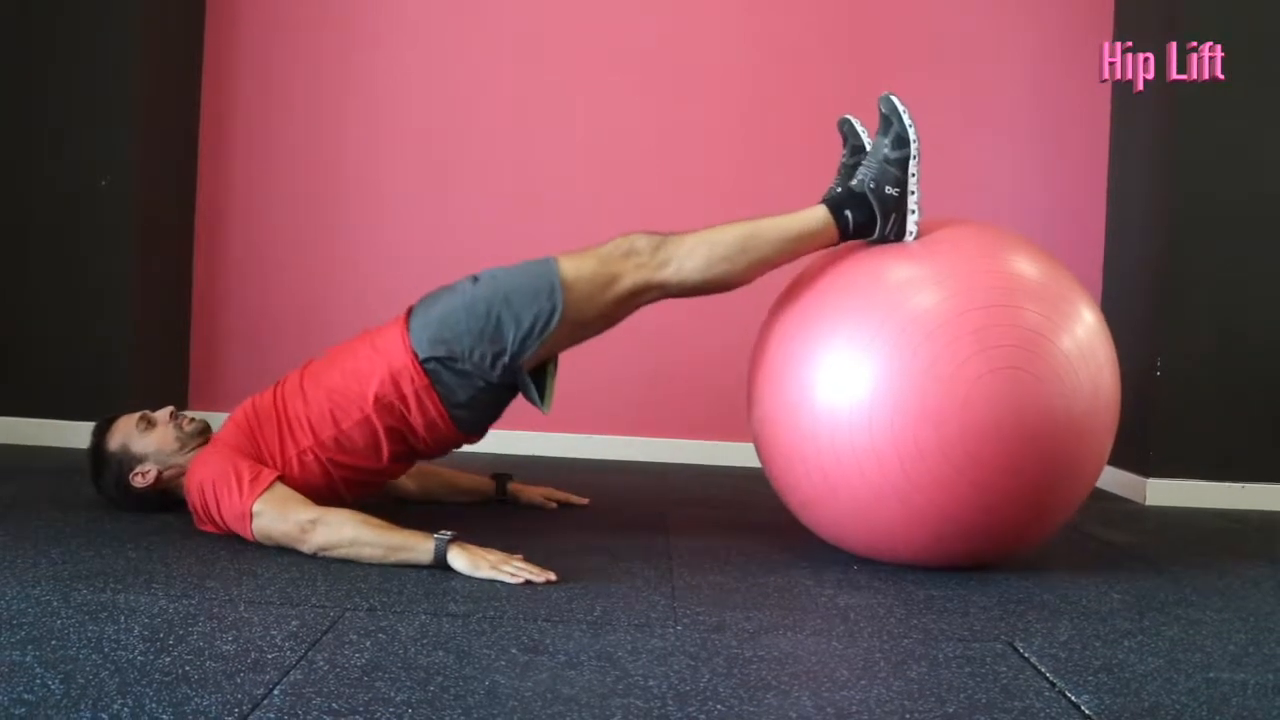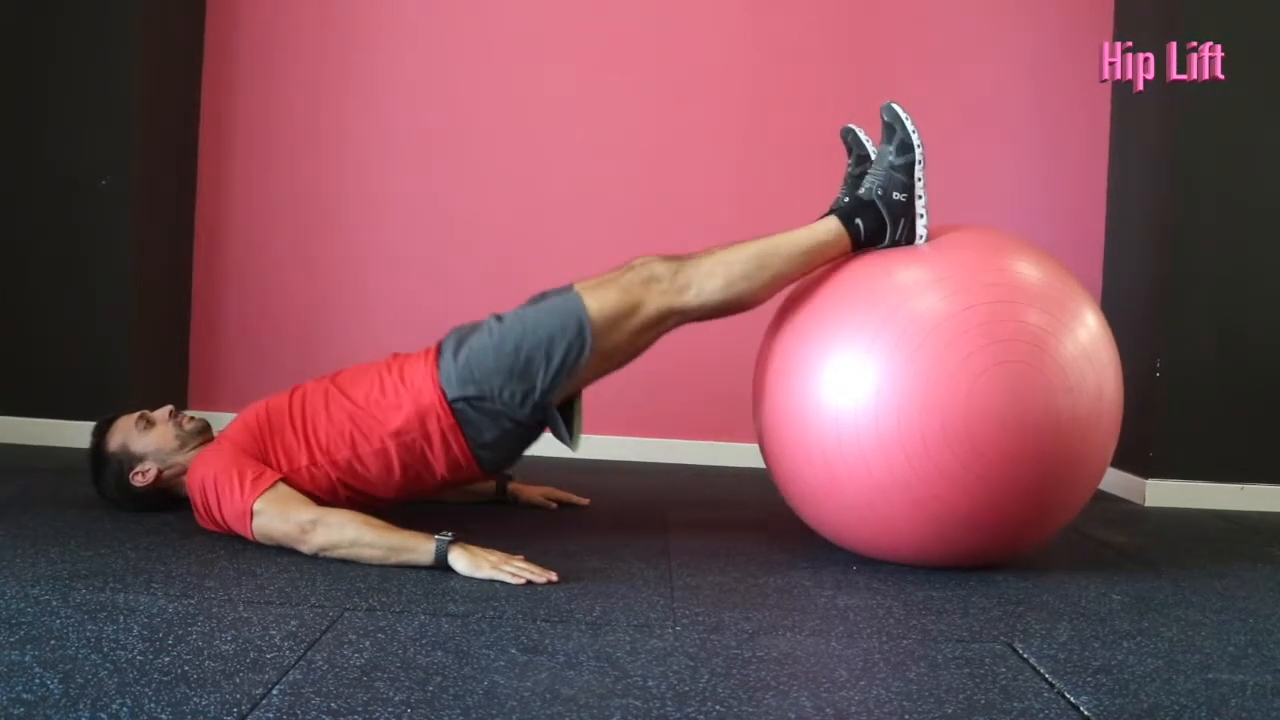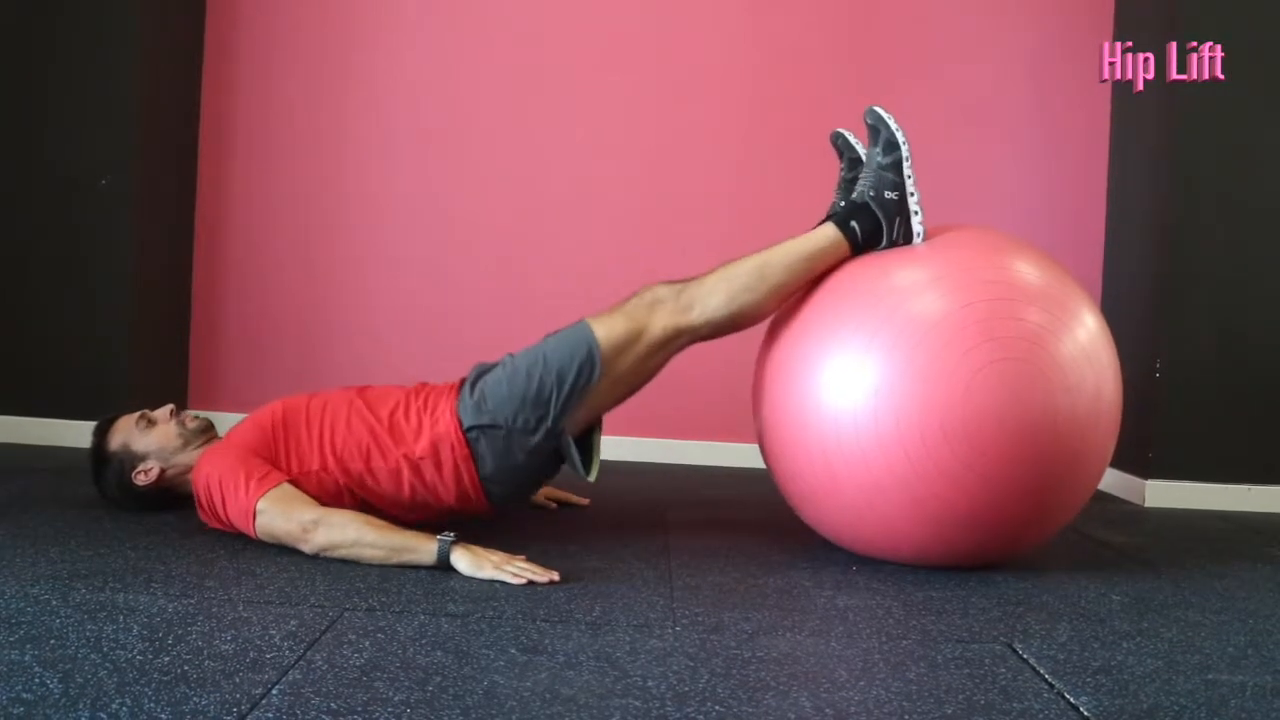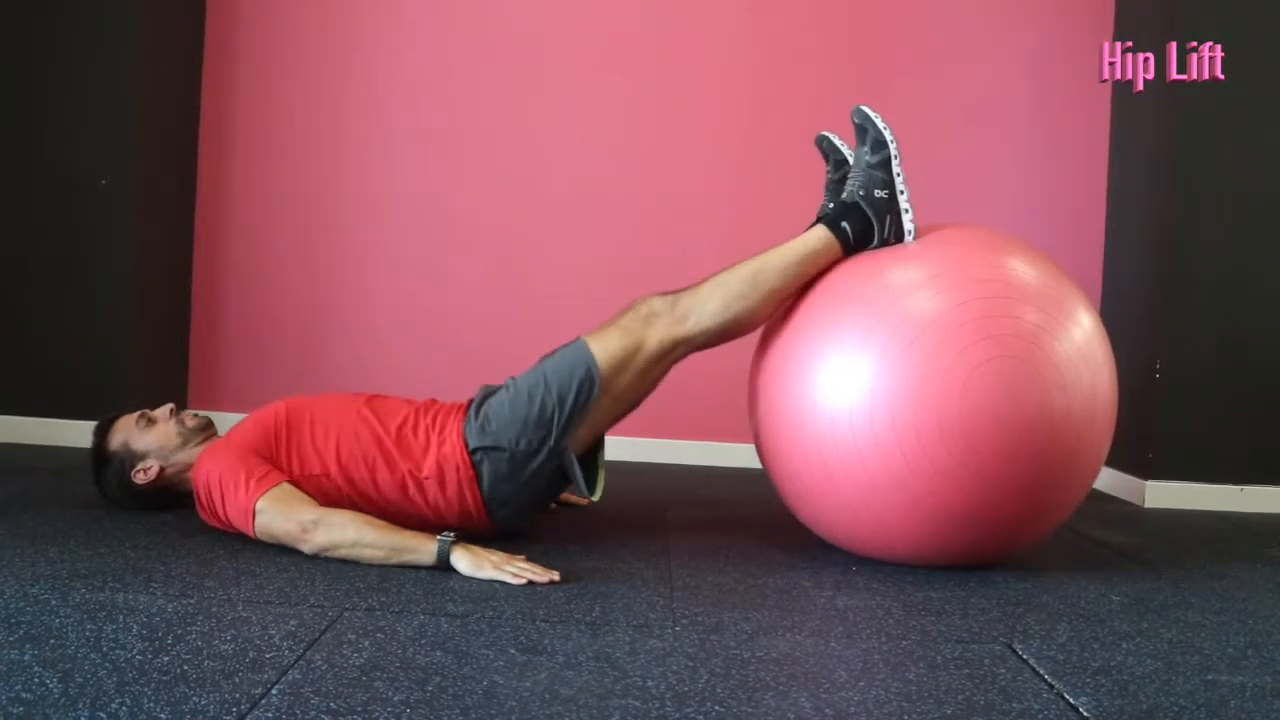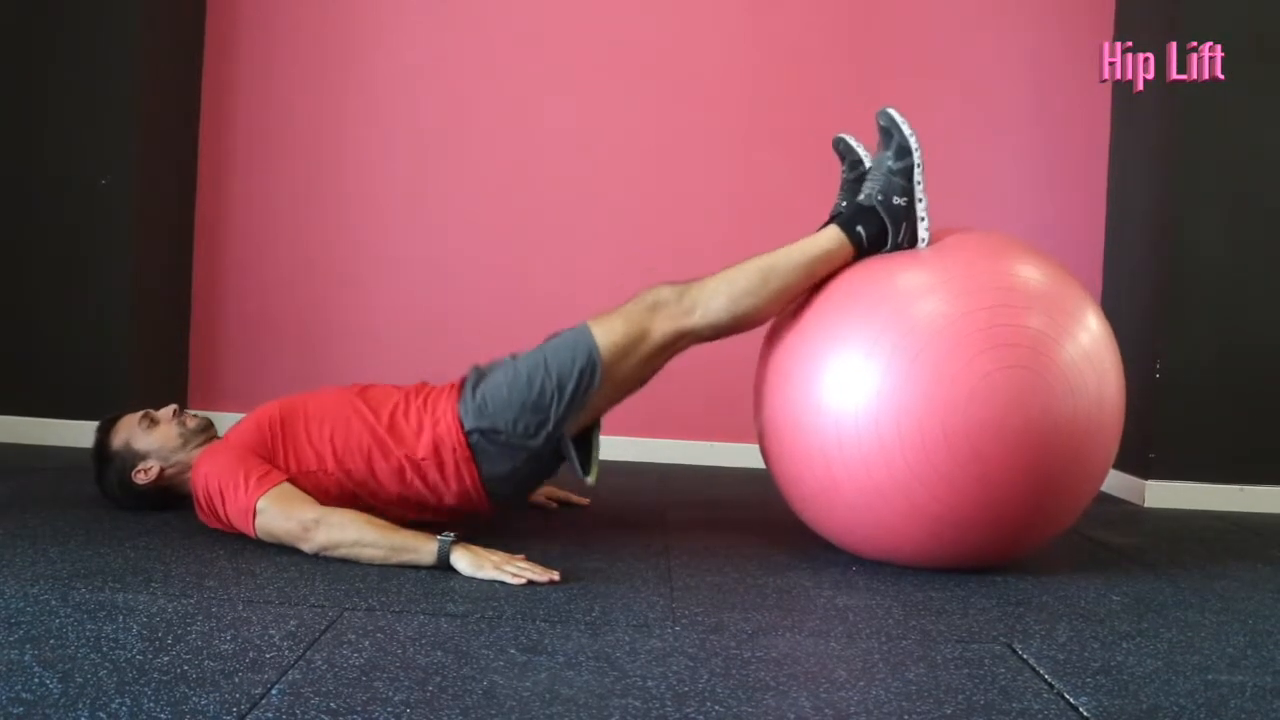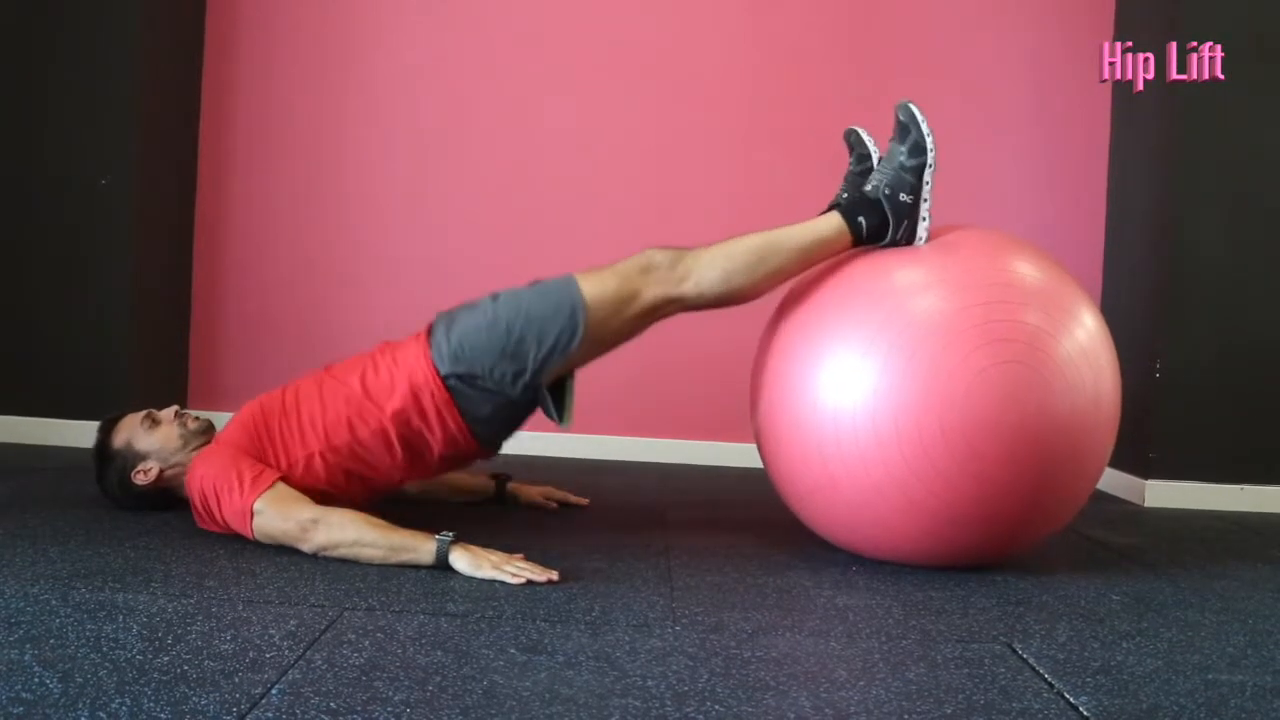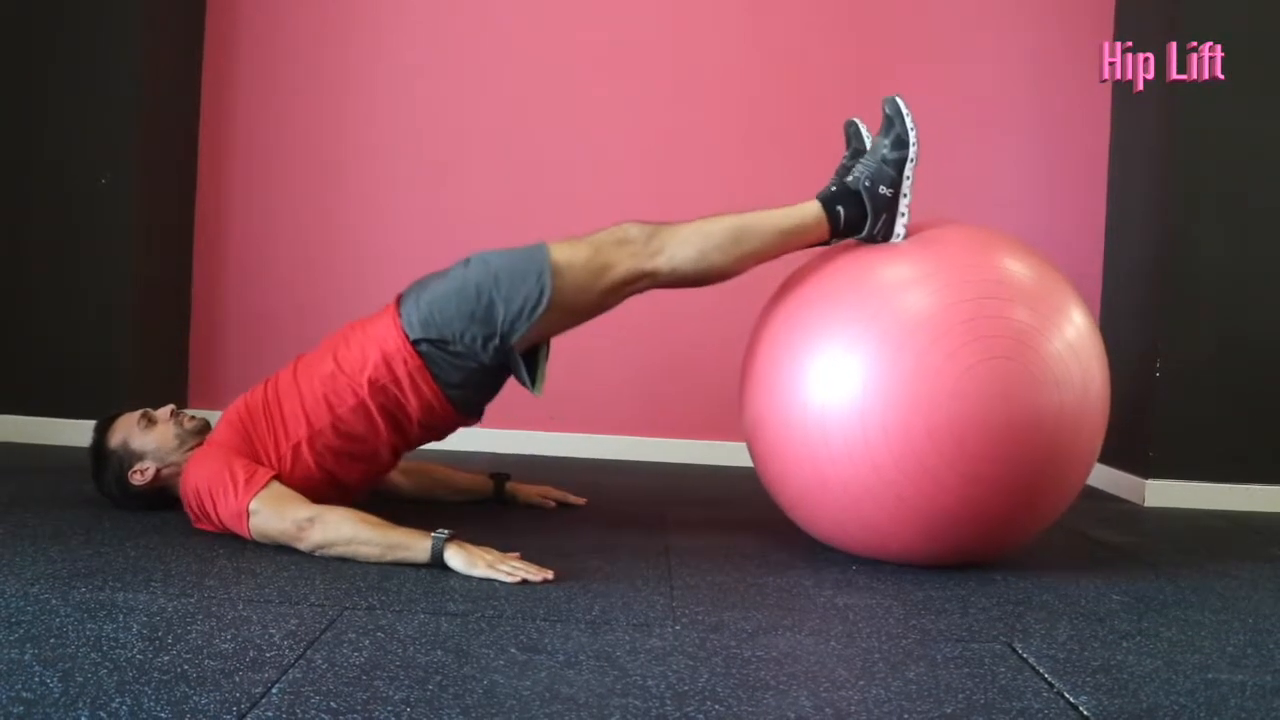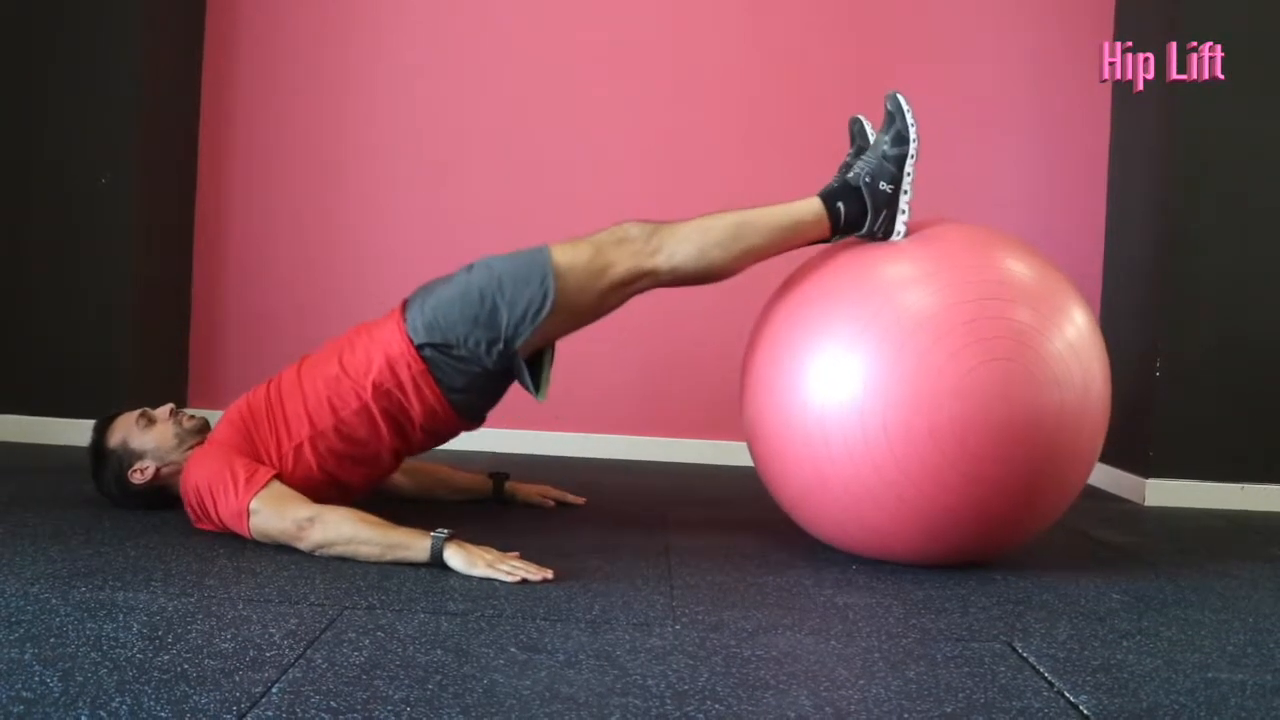
dt=0.3s
person 1, frame 1
left shoulder: (232, 463)
right shoulder: (214, 482)
left elbow: (389, 467)
right elbow: (310, 532)
right wrist: (446, 551)
left hip: (435, 368)
left knee: (639, 267)
right knee: (642, 264)
left ankle: (845, 211)
right ankle: (855, 212)
person 1, frame 2
left shoulder: (235, 457)
right shoulder: (216, 479)
right elbow: (309, 530)
left wrist: (501, 483)
right wrist: (447, 551)
left hip: (454, 409)
right hip: (457, 402)
left knee: (654, 282)
right knee: (662, 285)
left ankle: (849, 222)
right ankle: (867, 222)
person 1, frame 3
left shoulder: (238, 462)
right shoulder: (222, 478)
right elbow: (313, 530)
left wrist: (511, 484)
right wrist: (451, 551)
left hip: (468, 435)
right hip: (472, 437)
left knee: (663, 309)
right knee: (667, 311)
left ankle: (847, 229)
right ankle: (863, 226)
person 1, frame 4
left shoulder: (245, 455)
right shoulder: (223, 476)
right elbow: (312, 532)
left wrist: (535, 483)
right wrist: (451, 551)
left hip: (471, 448)
right hip: (476, 466)
left knee: (659, 321)
right knee: (663, 323)
left ankle: (837, 228)
right ankle: (855, 224)
person 1, frame 5
left shoulder: (237, 460)
right shoulder: (219, 478)
right elbow: (311, 530)
left wrist: (513, 481)
right wrist: (451, 550)
left hip: (464, 425)
right hip: (471, 438)
left knee: (666, 312)
right knee: (668, 313)
left ankle: (851, 231)
right ankle: (868, 229)
person 1, frame 6
left shoulder: (234, 461)
right shoulder: (214, 480)
right elbow: (311, 529)
right wrist: (449, 550)
left hip: (453, 387)
right hip: (453, 375)
left knee: (655, 273)
right knee: (661, 275)
left ankle: (853, 216)
right ankle: (868, 219)
person 1, frame 7
left shoulder: (230, 462)
right shoulder: (209, 482)
left elbow: (381, 468)
right elbow: (307, 529)
right wrist: (444, 550)
left hip: (433, 346)
left knee: (632, 255)
right knee: (636, 251)
left ankle: (836, 210)
right ankle: (846, 211)
person 1, frame 8
left shoulder: (228, 461)
right shoulder: (209, 482)
left elbow: (379, 466)
right elbow: (307, 529)
right wrist: (443, 549)
left hip: (428, 367)
left knee: (632, 252)
right knee: (635, 250)
left ankle: (839, 207)
right ankle: (849, 208)
